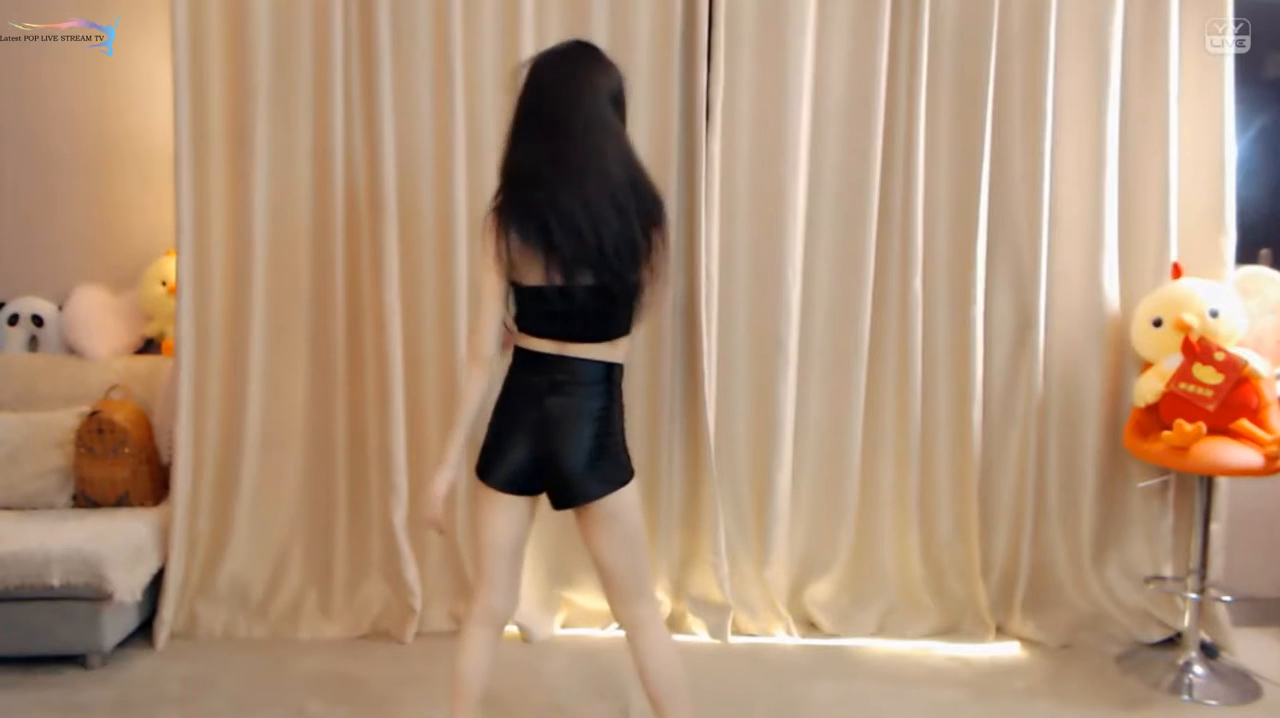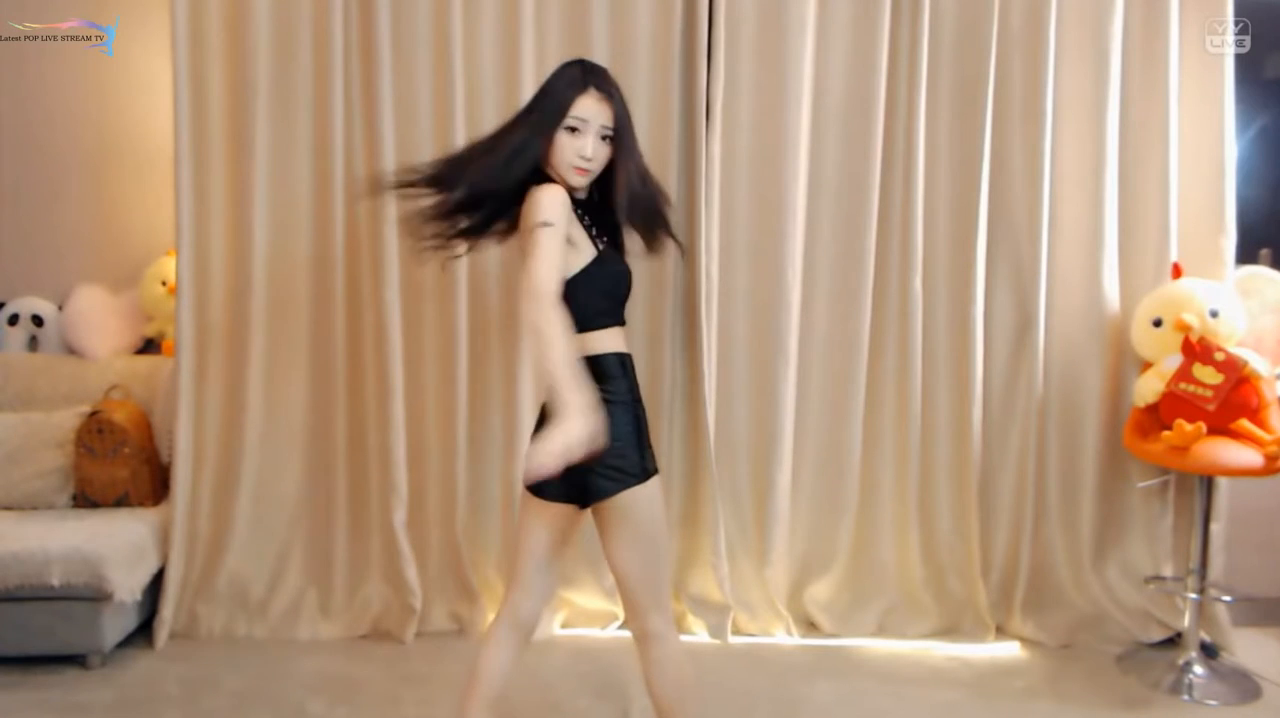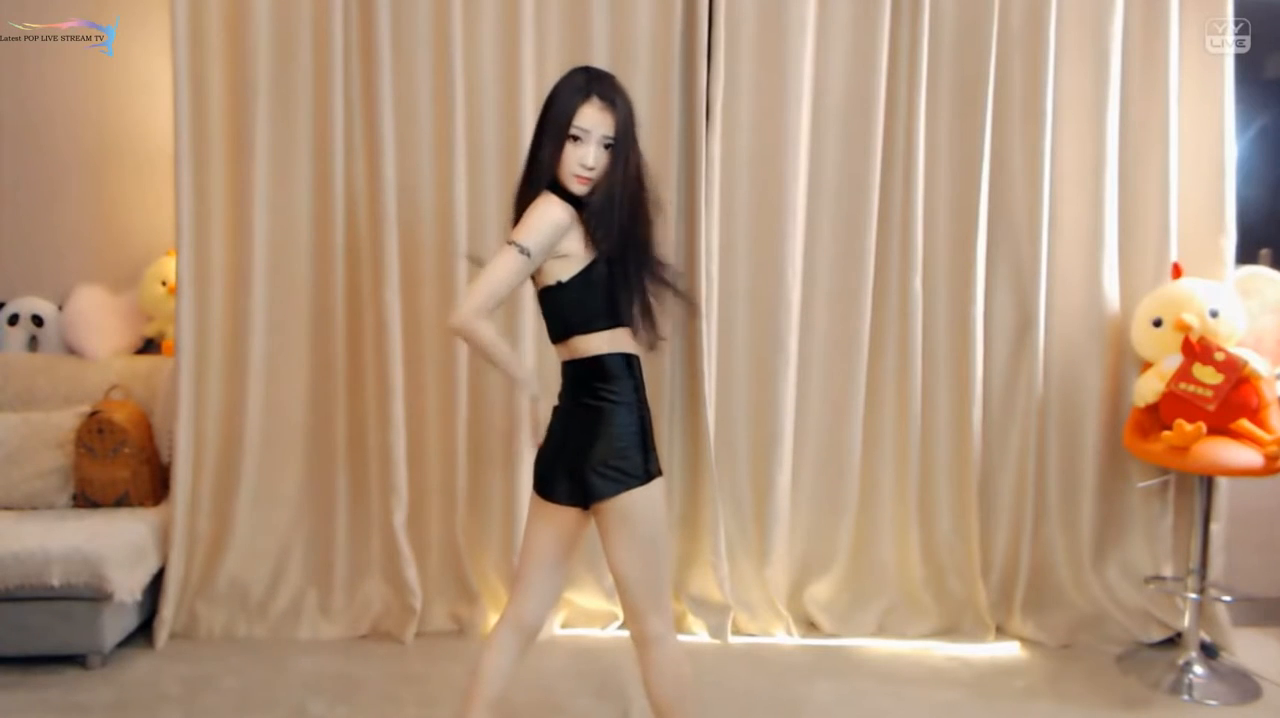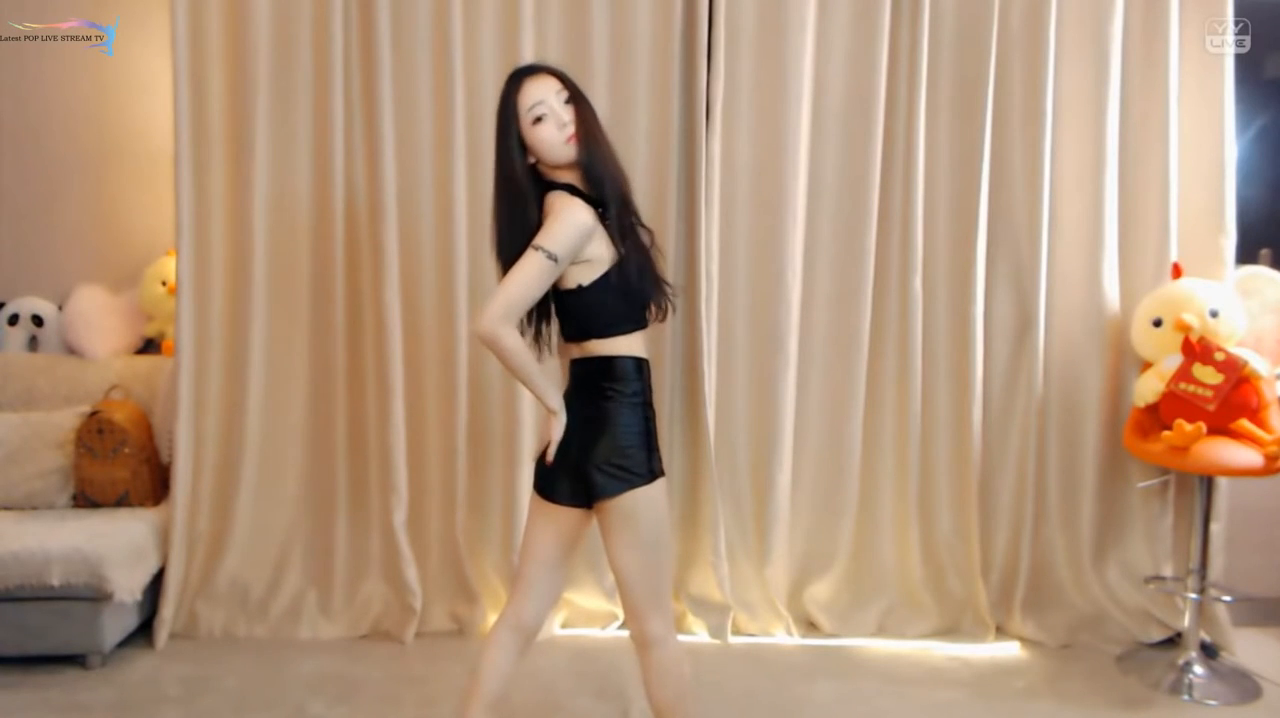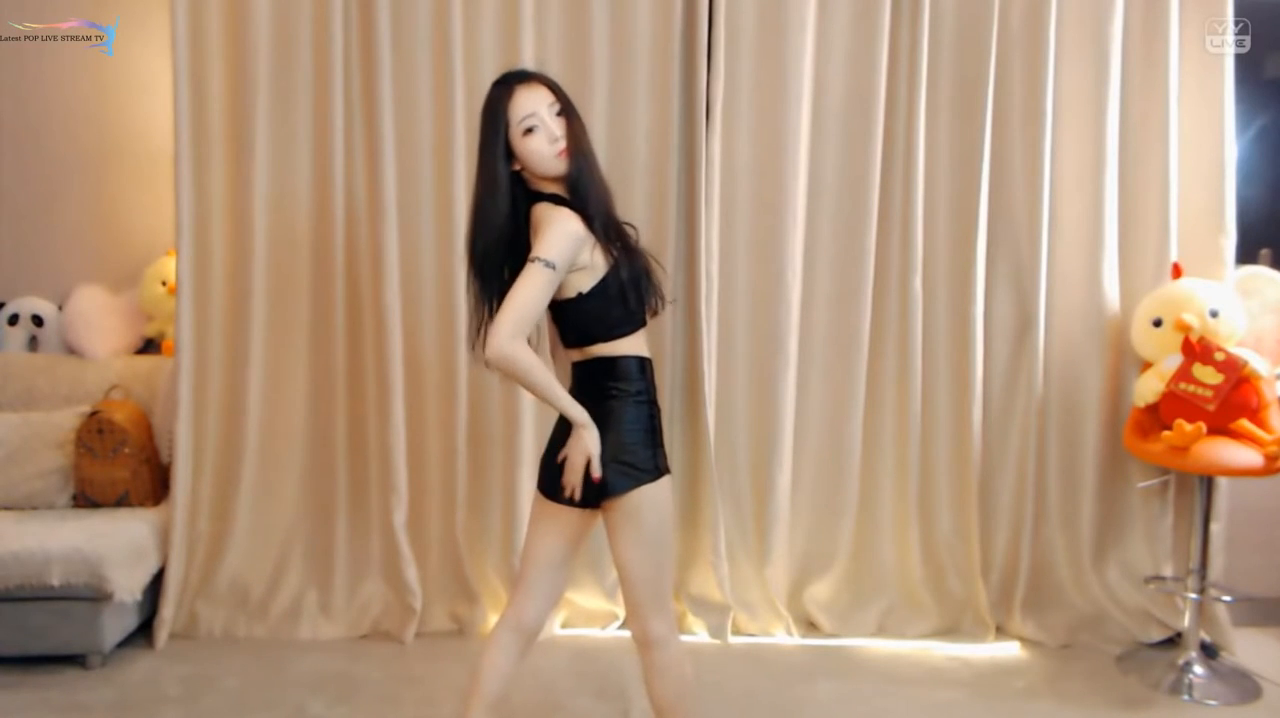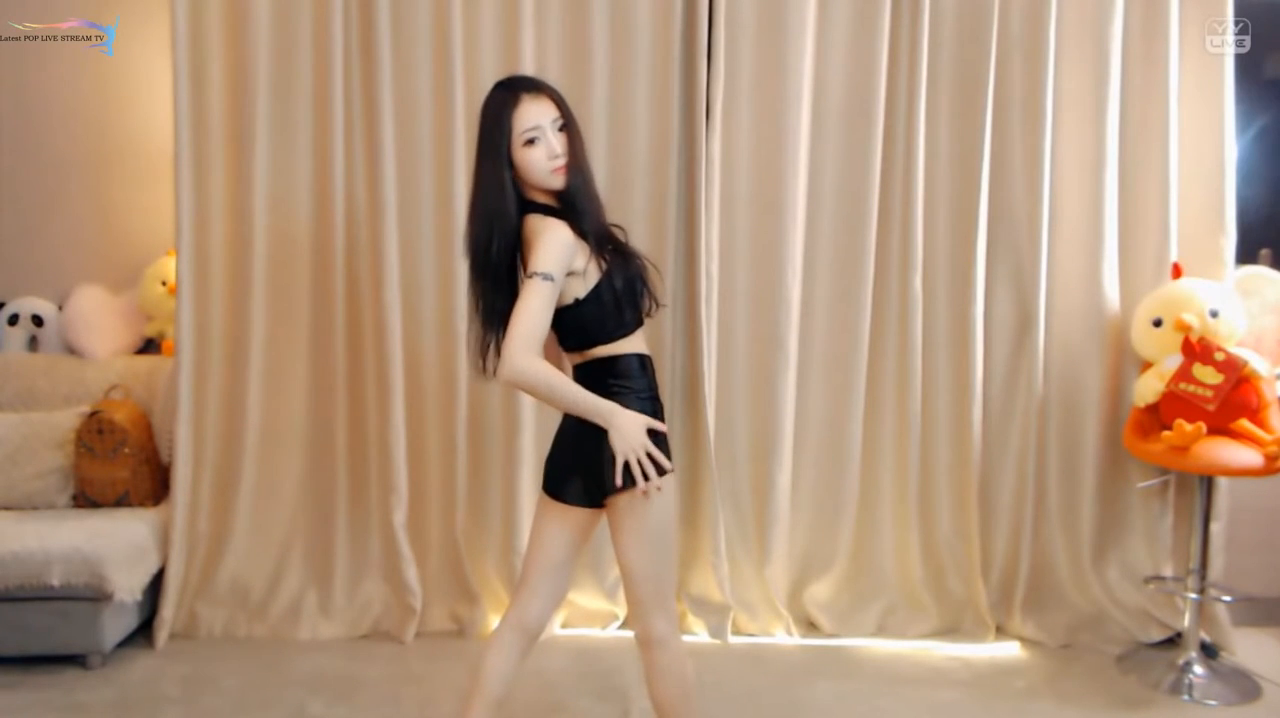
dt=0.4s
person 1, frame 1
left shoulder: (508, 216)
right shoulder: (634, 210)
left elbow: (484, 349)
left wrist: (451, 458)
left hip: (518, 417)
right hip: (593, 421)
left knee: (488, 609)
right knee: (640, 611)
person 1, frame 2
left shoulder: (566, 210)
right shoulder: (549, 201)
right elbow: (540, 298)
right wrist: (576, 408)
left hip: (590, 415)
right hip: (608, 411)
left knee: (519, 613)
right knee: (654, 622)
person 1, frame 3
left shoulder: (592, 216)
right shoulder: (553, 211)
right elbow: (465, 315)
right wrist: (530, 382)
left hip: (579, 422)
right hip: (610, 422)
left knee: (523, 612)
right knee: (654, 624)
person 1, frame 4
left shoulder: (581, 208)
right shoulder: (575, 215)
right elbow: (493, 324)
right wrist: (553, 404)
left hip: (581, 425)
right hip: (617, 423)
left knee: (522, 612)
right knee: (654, 626)
person 1, frame 5
left shoulder: (555, 217)
right shoulder: (564, 224)
right elbow: (502, 345)
right wrist: (581, 418)
left hip: (590, 422)
right hip: (620, 422)
left knee: (524, 612)
right knee: (655, 625)
person 1, frame 6
left shoulder: (543, 228)
right shoulder: (557, 235)
right elbow: (518, 364)
right wrist: (615, 418)
left hip: (584, 432)
right hip: (624, 419)
left knee: (526, 612)
right knee: (656, 623)
